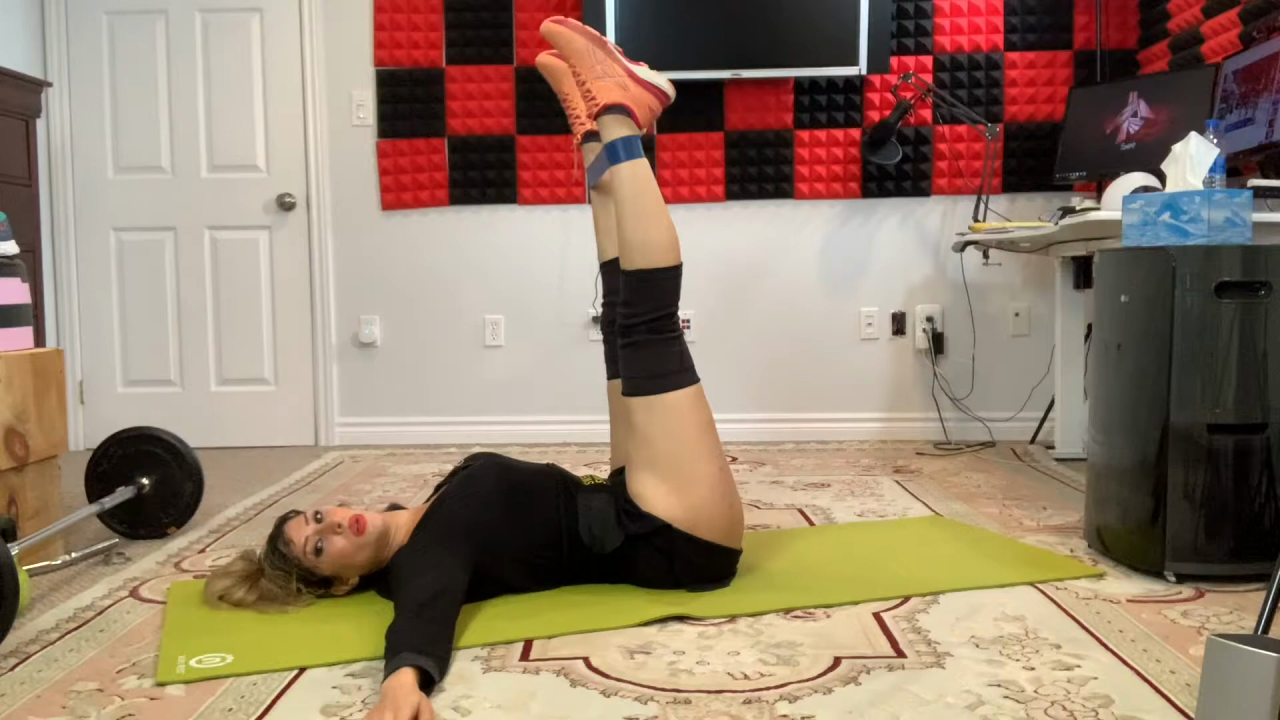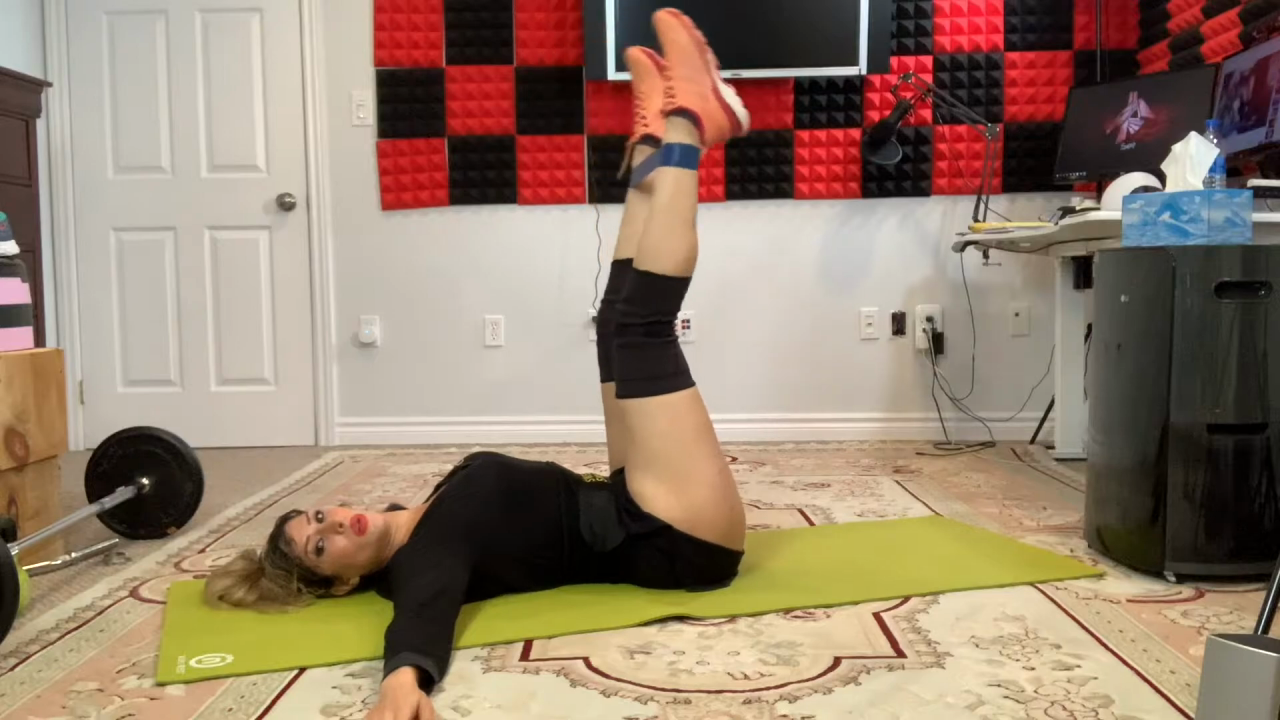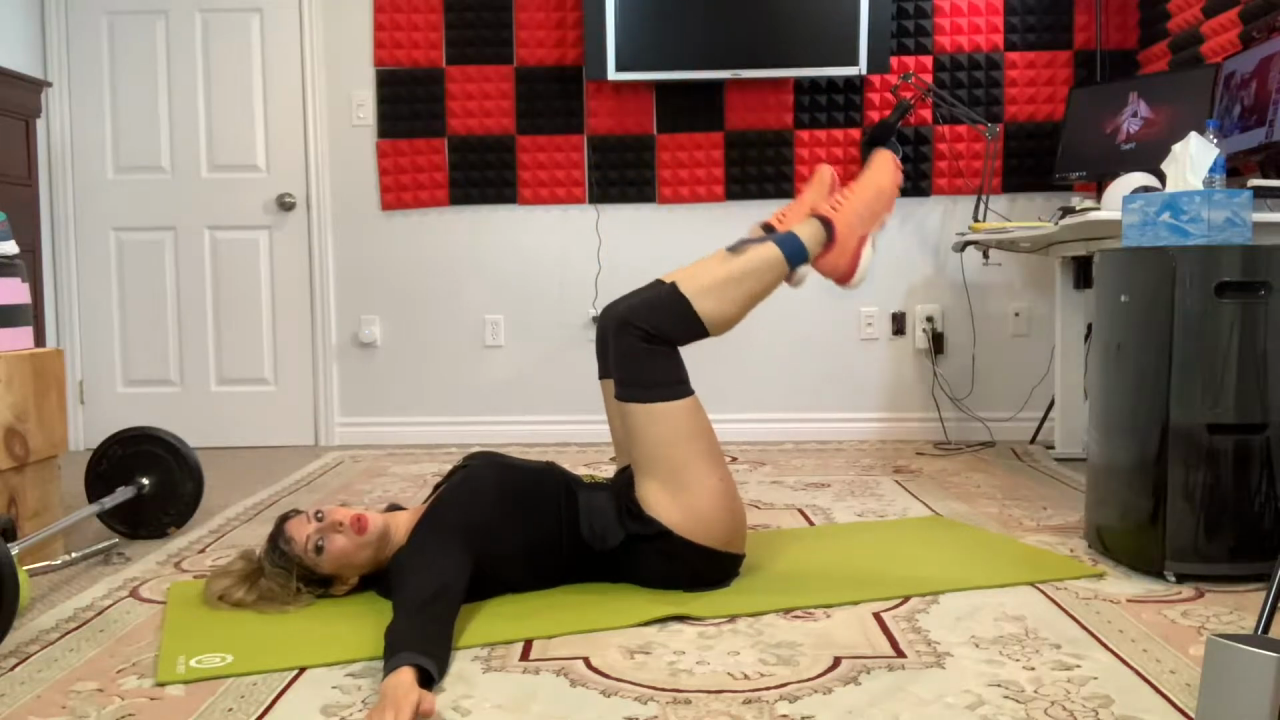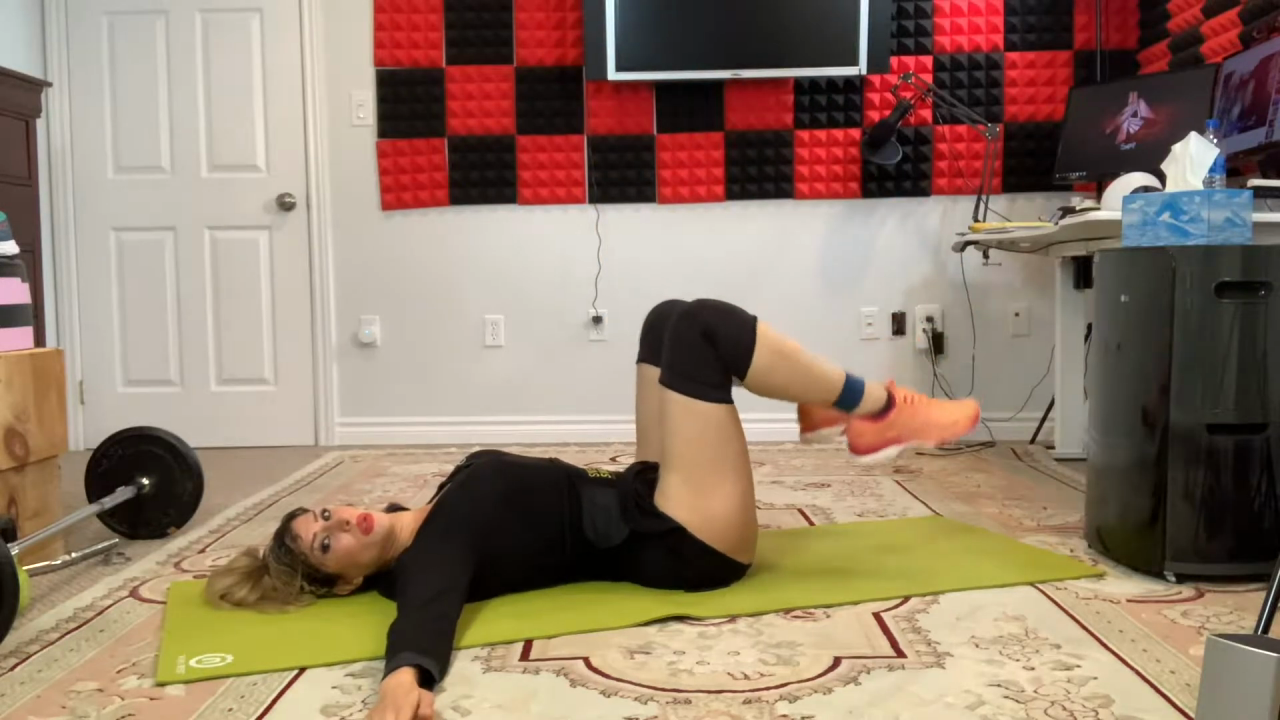
dt=0.5s
person 1, frame 1
left shoulder: (422, 521)
right shoulder: (418, 564)
right elbow: (425, 615)
left hip: (634, 521)
right hip: (679, 544)
right knee: (645, 324)
left ankle: (600, 130)
right ankle: (614, 120)
person 1, frame 2
left shoulder: (420, 522)
right shoulder: (418, 564)
right elbow: (424, 615)
left hip: (630, 515)
right hip: (680, 546)
left knee: (625, 319)
right knee: (640, 323)
right ankle: (683, 124)
person 1, frame 3
left shoulder: (417, 522)
right shoulder: (416, 564)
right elbow: (422, 613)
left hip: (636, 521)
right hip: (681, 544)
left knee: (628, 326)
right knee: (633, 326)
left ankle: (789, 237)
right ankle: (822, 235)
person 1, frame 4
left shoulder: (421, 522)
right shoulder: (420, 565)
right elbow: (425, 617)
left hip: (638, 499)
right hip: (684, 545)
left knee: (672, 320)
right knee: (699, 329)
left ankle: (837, 404)
right ankle: (878, 408)
